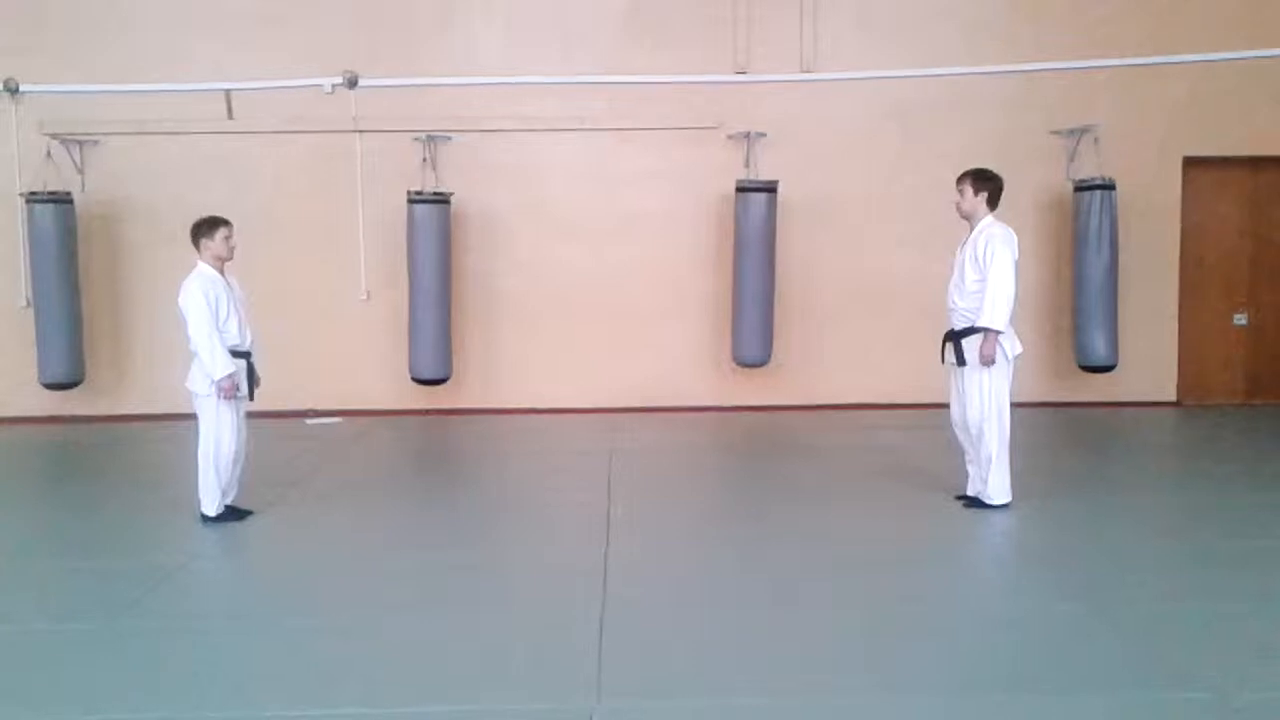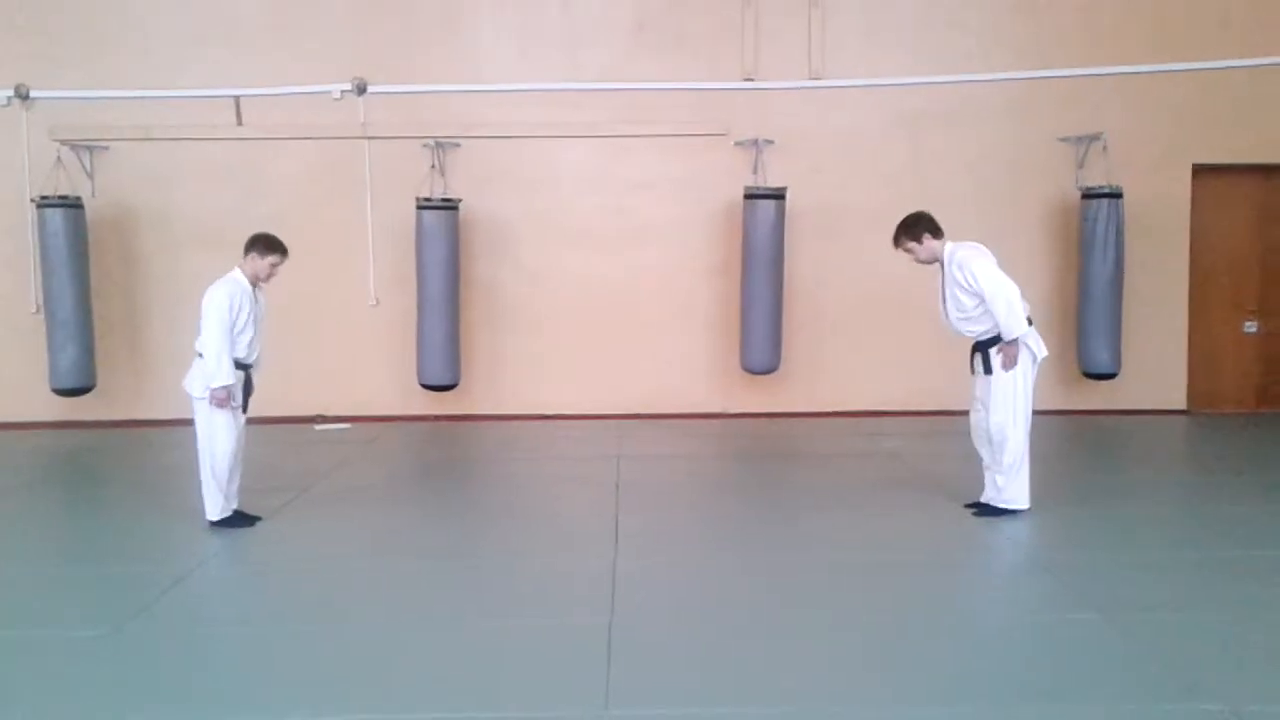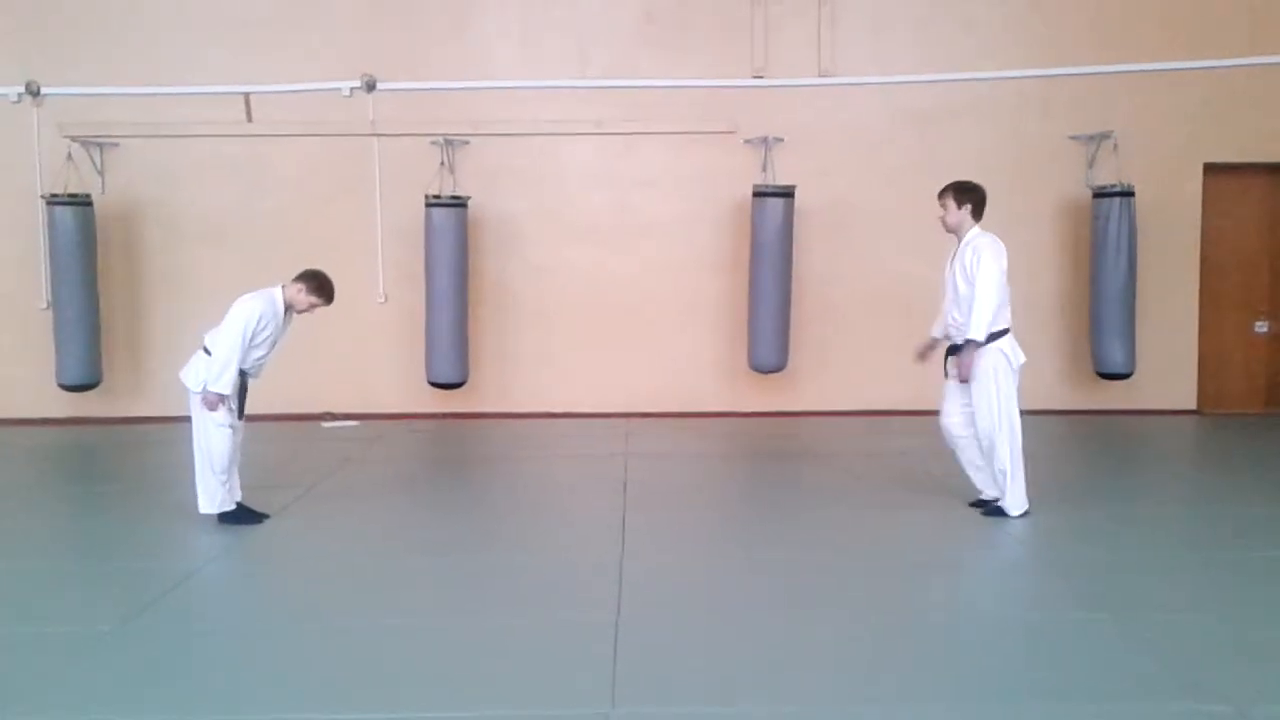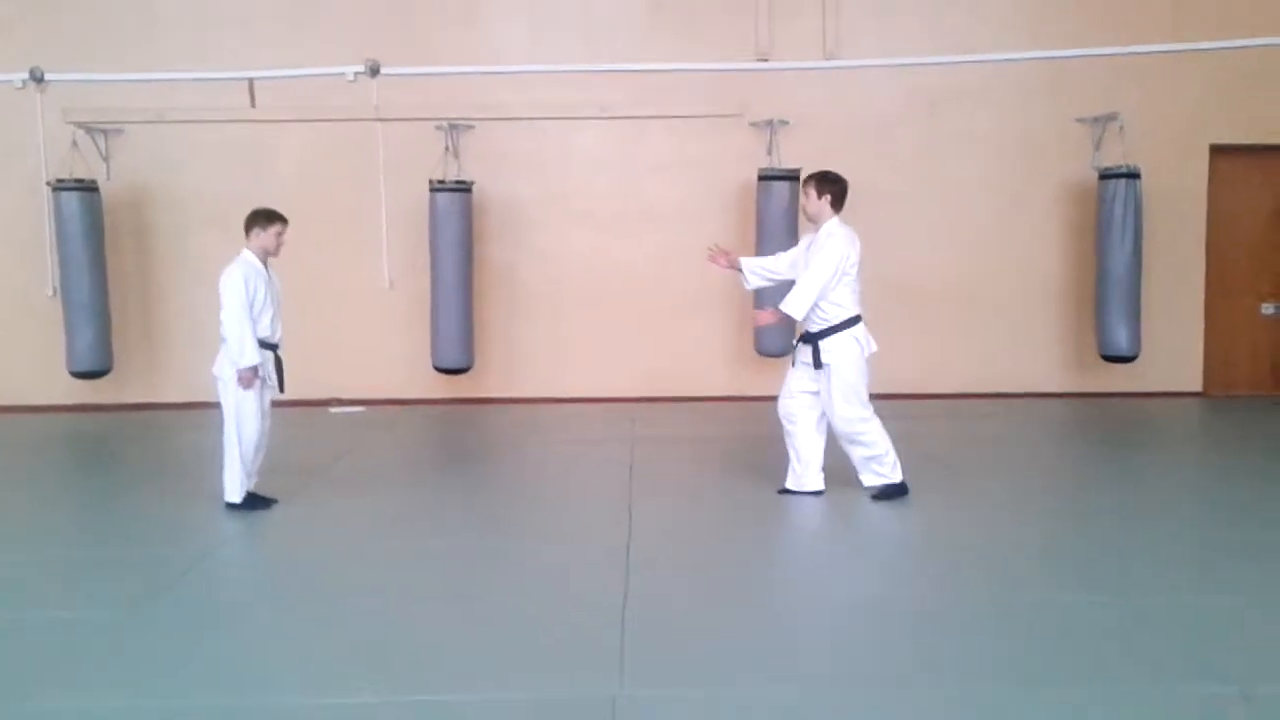
dt=1s
person 1, frame 1
left shoulder: (996, 236)
right shoulder: (974, 238)
left elbow: (1001, 290)
left wrist: (990, 337)
left hip: (984, 342)
right hip: (964, 341)
left knee: (985, 418)
right knee: (964, 417)
left ankle: (995, 493)
right ankle: (979, 486)
person 1, frame 2
left shoulder: (966, 257)
right shoulder: (950, 264)
left elbow: (1005, 295)
left wrist: (1011, 342)
right wrist: (990, 347)
left hip: (1010, 347)
right hip: (989, 349)
left knee: (1005, 424)
right knee: (983, 423)
left ankle: (1010, 498)
right ankle: (994, 493)
person 1, frame 3
left shoulder: (985, 246)
right shoulder: (962, 249)
left elbow: (986, 299)
left wrist: (971, 347)
right wrist: (936, 338)
left hip: (989, 353)
right hip: (965, 352)
left knee: (995, 429)
right knee: (955, 424)
left ankle: (1012, 502)
right ankle: (992, 491)
person 1, frame 4
left shoulder: (840, 239)
right shoulder: (814, 240)
left elbow: (814, 283)
right elbow: (782, 265)
left wrist: (778, 314)
right wrist: (736, 264)
left hip: (841, 342)
right hip: (815, 342)
left knee: (850, 416)
right knee: (795, 406)
left ankle: (890, 480)
right ankle: (806, 481)
person 2, frame 1
left shoulder: (228, 282)
right shoulder: (197, 285)
right elbow: (205, 336)
left wrist: (248, 368)
right wrist: (223, 374)
left hip: (236, 370)
right hip: (216, 376)
left knee: (235, 442)
right knee: (219, 443)
left ankle: (224, 501)
right ankle: (212, 508)
person 2, frame 2
left shoulder: (254, 293)
right shoulder: (224, 292)
right elbow: (215, 342)
left wrist: (246, 378)
right wrist: (220, 385)
left hip: (236, 378)
right hip: (216, 381)
left knee: (233, 446)
right knee: (219, 447)
left ankle: (228, 506)
right ankle: (218, 512)
person 2, frame 3
left shoulder: (284, 311)
right shoulder: (256, 306)
right elbow: (229, 348)
left wrist: (228, 387)
right wrist: (216, 389)
left hip: (232, 377)
right hip: (210, 375)
left knee: (231, 441)
right knee: (217, 442)
left ankle: (232, 501)
right ankle: (222, 507)
person 2, frame 4
left shoulder: (265, 272)
right shoulder: (238, 273)
right elbow: (236, 323)
right wrist: (246, 365)
left hip: (262, 361)
right hip: (243, 364)
left knee: (257, 429)
right knee: (244, 430)
left ankle: (244, 488)
right ankle: (236, 494)
